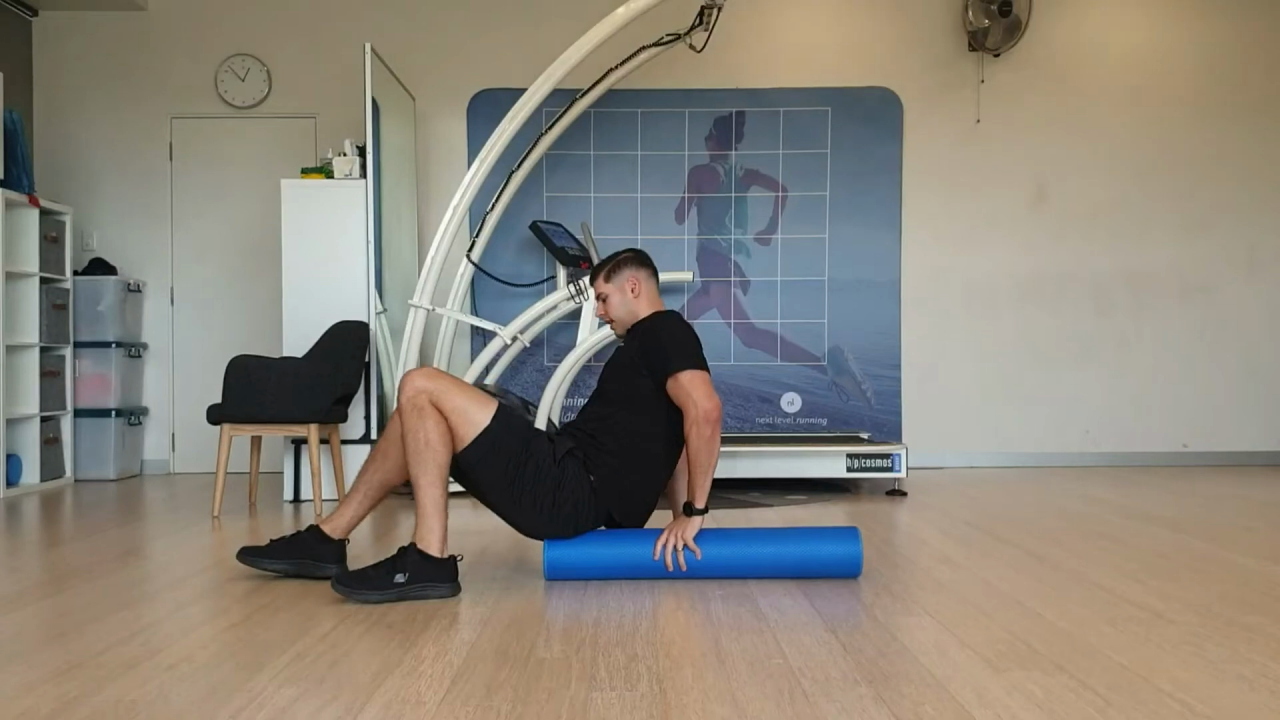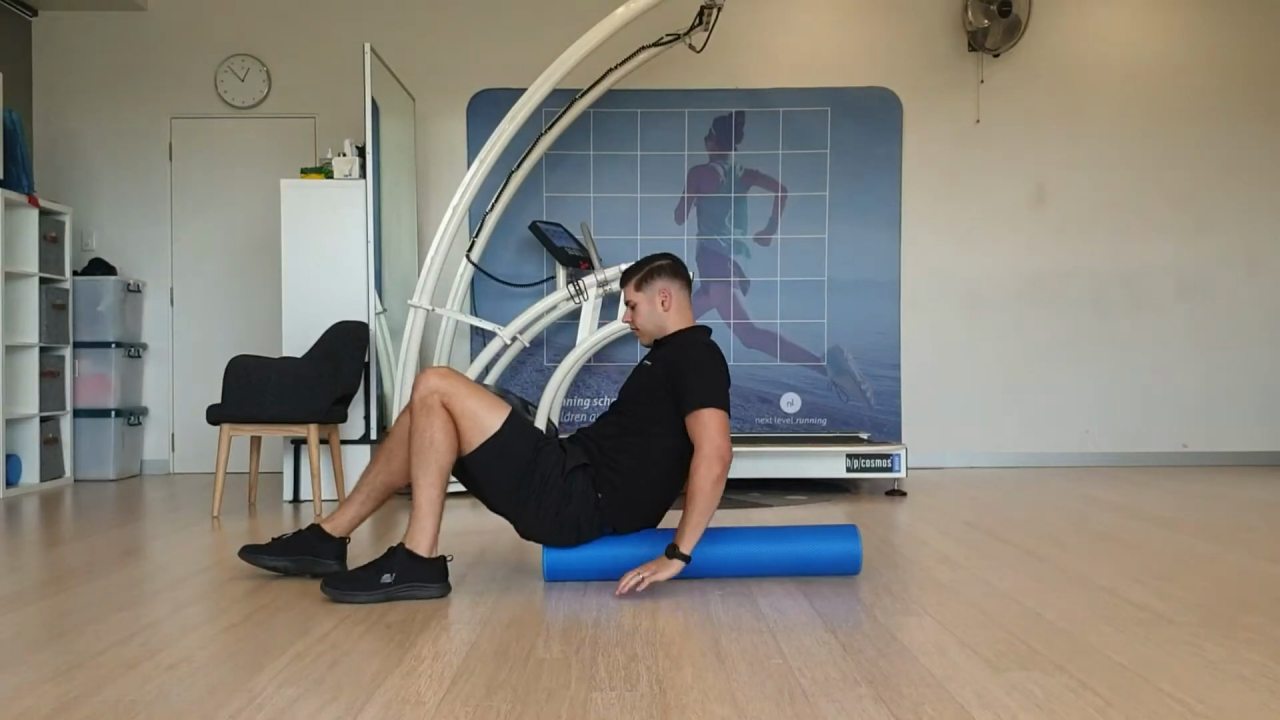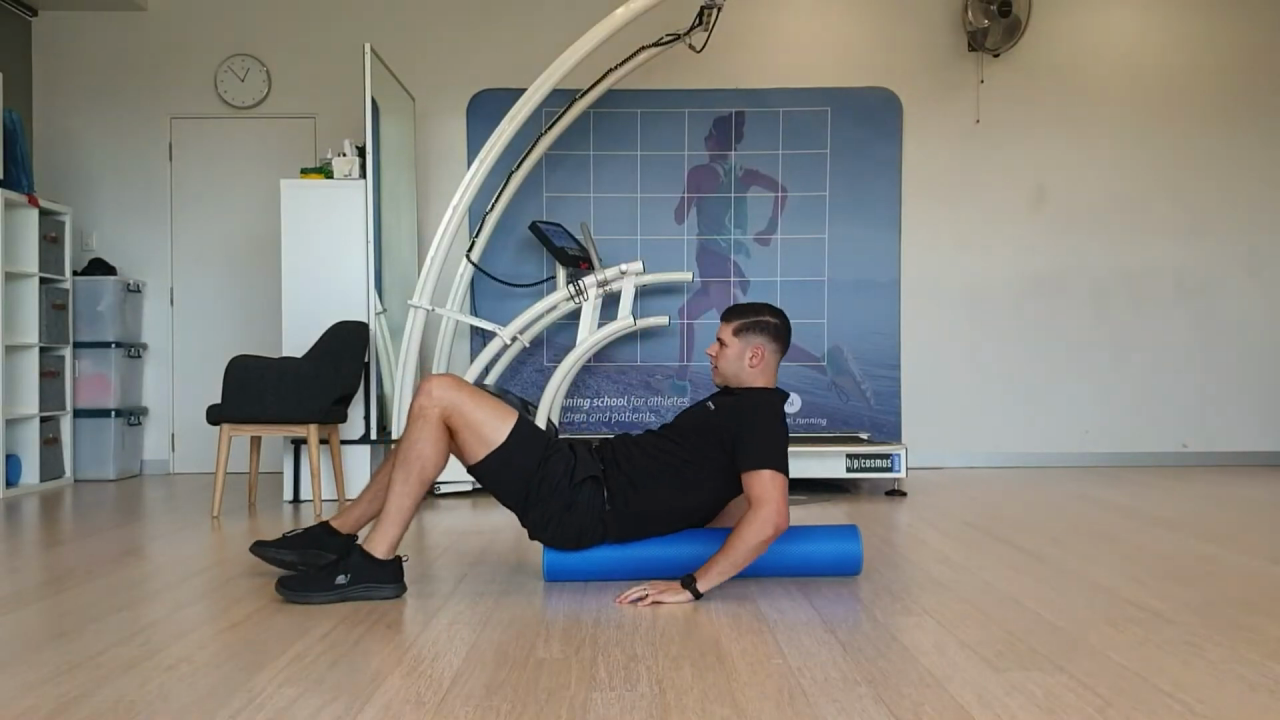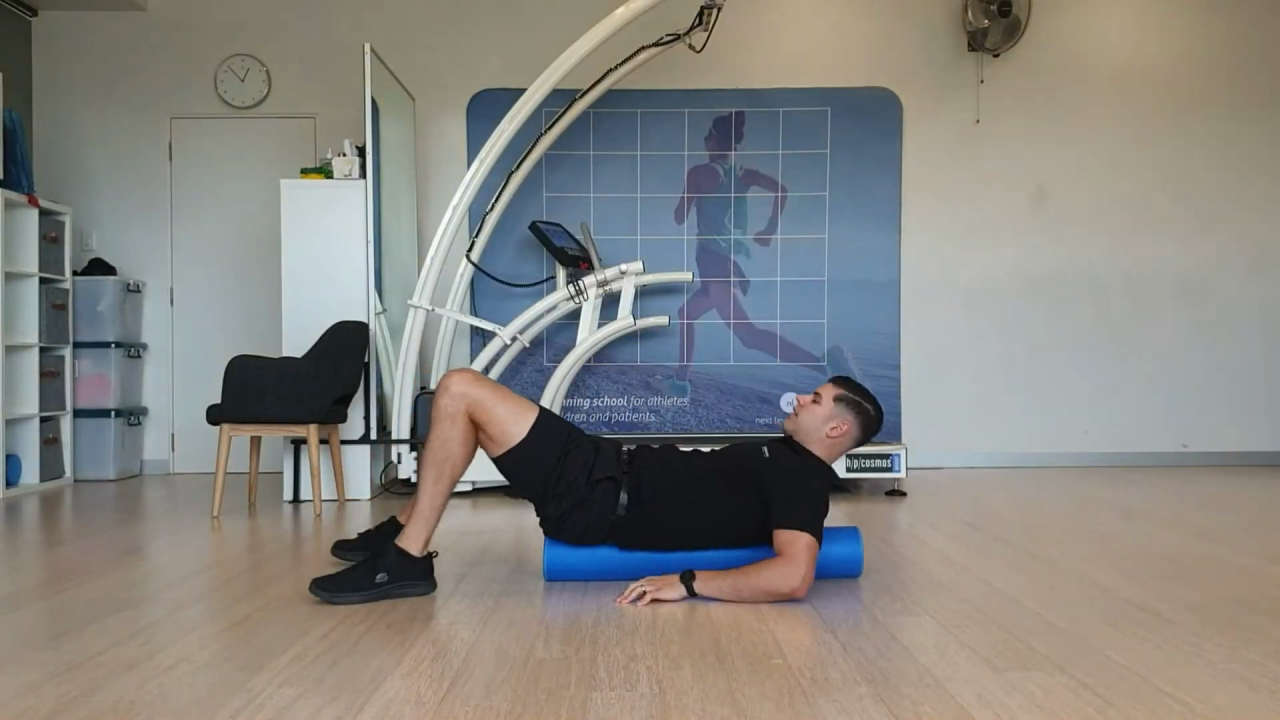
dt=0.5s
person 1, frame 1
left shoulder: (664, 332)
right shoulder: (655, 342)
left elbow: (705, 412)
right elbow: (671, 438)
left wrist: (694, 513)
right wrist: (678, 513)
left hip: (566, 489)
right hip: (572, 487)
left knee: (420, 388)
right knee: (417, 418)
left ankle: (430, 562)
right ankle: (325, 540)
person 1, frame 2
left shoulder: (693, 355)
right shoulder: (681, 355)
left elbow: (714, 452)
right elbow: (692, 453)
left wrist: (678, 554)
left hip: (572, 501)
right hip: (575, 485)
left knee: (434, 388)
right knee: (425, 414)
left ankle: (420, 560)
right ankle: (326, 539)
person 1, frame 3
left shoulder: (756, 418)
right shoulder: (745, 410)
left elbow: (769, 516)
right elbow: (743, 503)
left wrist: (692, 585)
left hip: (579, 504)
right hip: (585, 479)
left knee: (437, 396)
right knee: (438, 409)
left ankle: (374, 562)
right ankle: (338, 535)
person 1, frame 4
left shoulder: (803, 479)
right shoulder: (790, 460)
left elbow: (794, 576)
left wrist: (685, 584)
left hip: (597, 500)
right hip: (616, 468)
left knee: (459, 390)
right knee: (465, 402)
left ankle: (406, 560)
right ankle: (402, 529)
person 2, frame 1
left shoulder: (700, 173)
right shoulder: (745, 174)
left elbow: (680, 218)
right elbow: (781, 190)
left wrist: (687, 197)
right wrist: (771, 229)
left hip: (715, 260)
right hip: (736, 260)
left knee: (747, 332)
right knee: (686, 315)
left ankle: (826, 365)
person 2, frame 2
left shoulder: (700, 173)
right shoulder: (744, 174)
left elbow: (680, 218)
right elbow: (781, 190)
left wrist: (687, 197)
right wrist: (770, 229)
left hip: (714, 260)
right hip: (735, 261)
left knee: (748, 333)
left ankle: (825, 364)
person 2, frame 3
left shoulder: (700, 173)
right shoulder: (744, 173)
left elbow: (680, 218)
right elbow: (781, 190)
left wrist: (688, 196)
right wrist: (770, 230)
left hip: (715, 261)
right hip: (736, 261)
right knee: (687, 315)
left ankle: (825, 364)
right ankle: (681, 381)
person 2, frame 4
left shoulder: (699, 173)
right shoulder: (744, 173)
left elbow: (680, 218)
right elbow: (780, 190)
left wrist: (686, 197)
right wrist: (770, 229)
left hip: (714, 260)
right hip: (734, 261)
left knee: (747, 333)
right knee: (686, 314)
left ankle: (823, 365)
right ankle: (680, 381)
